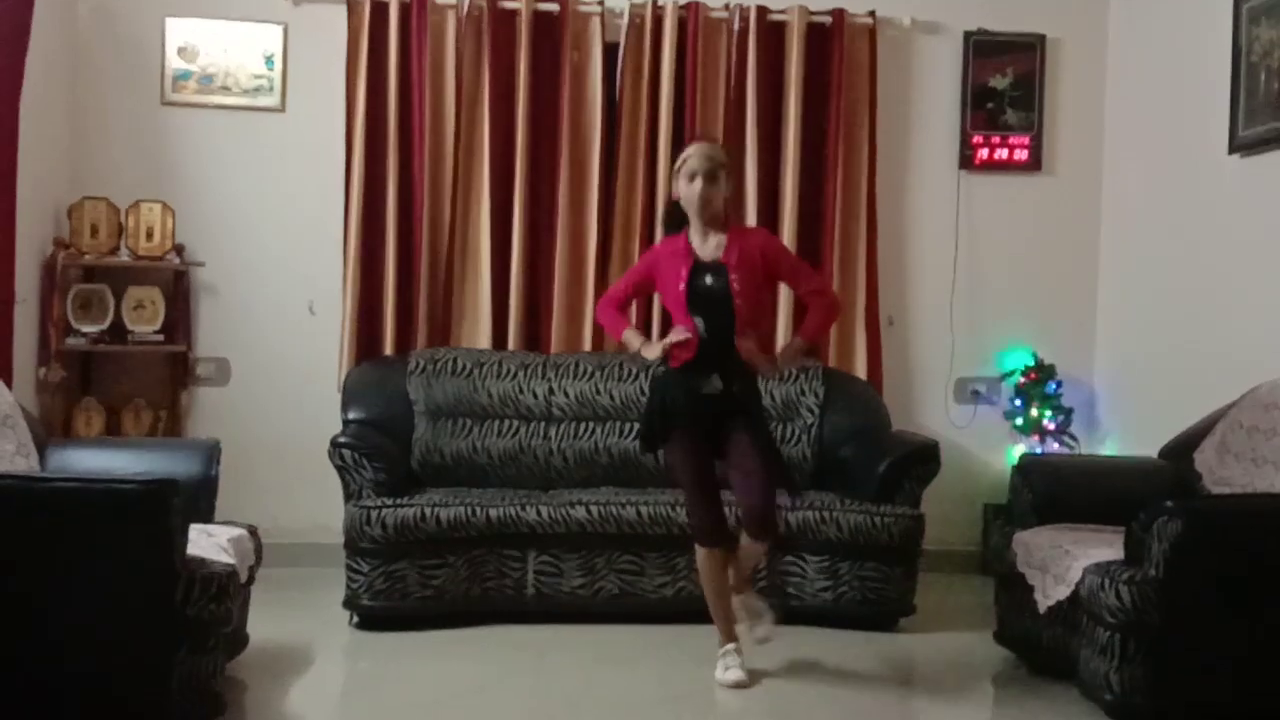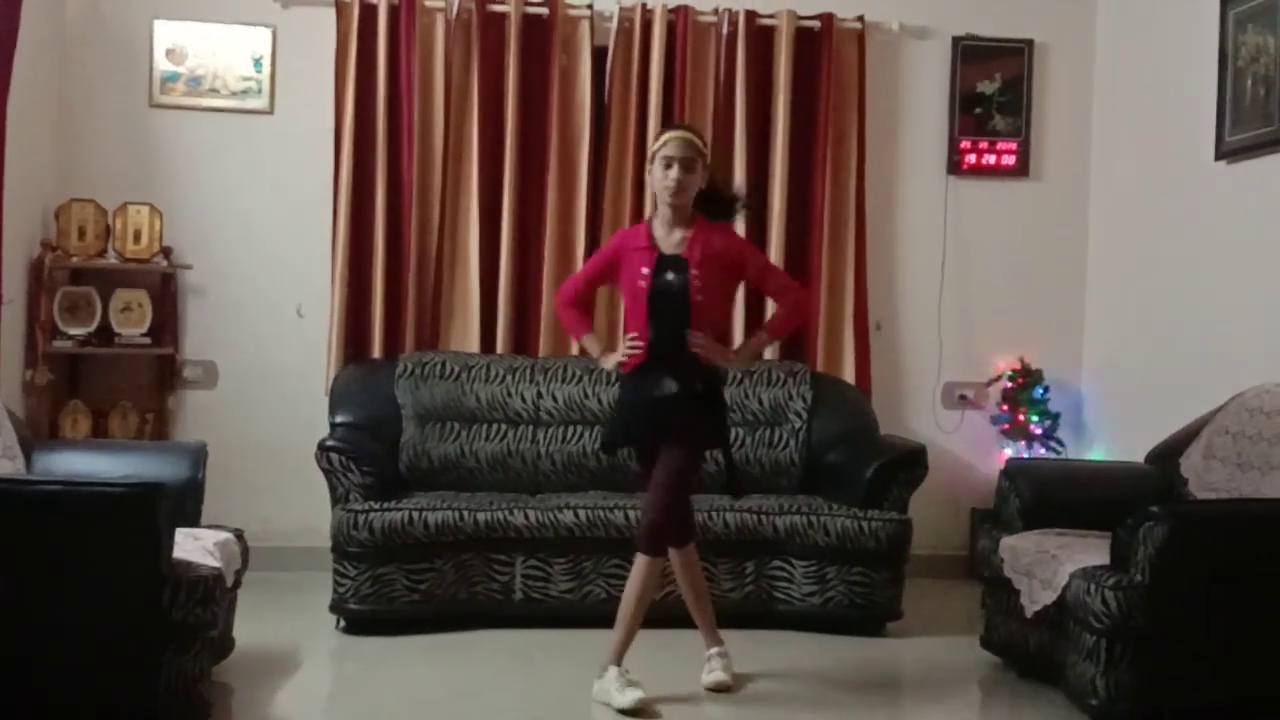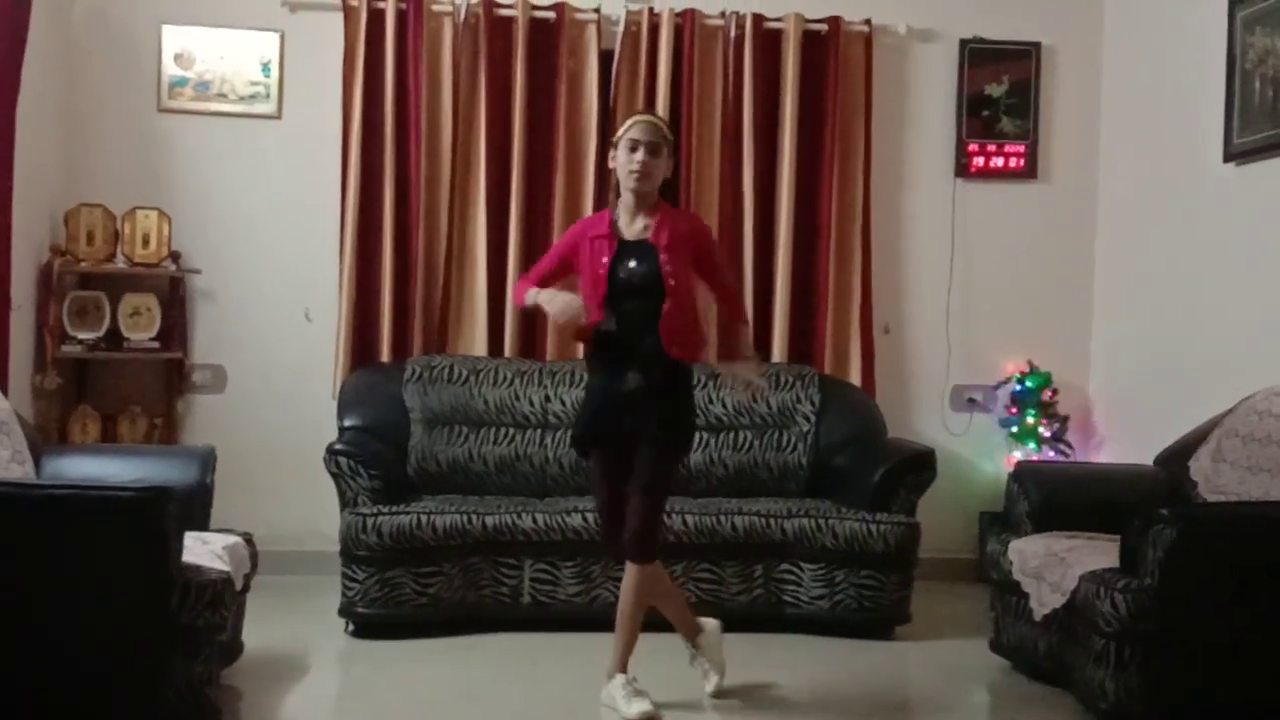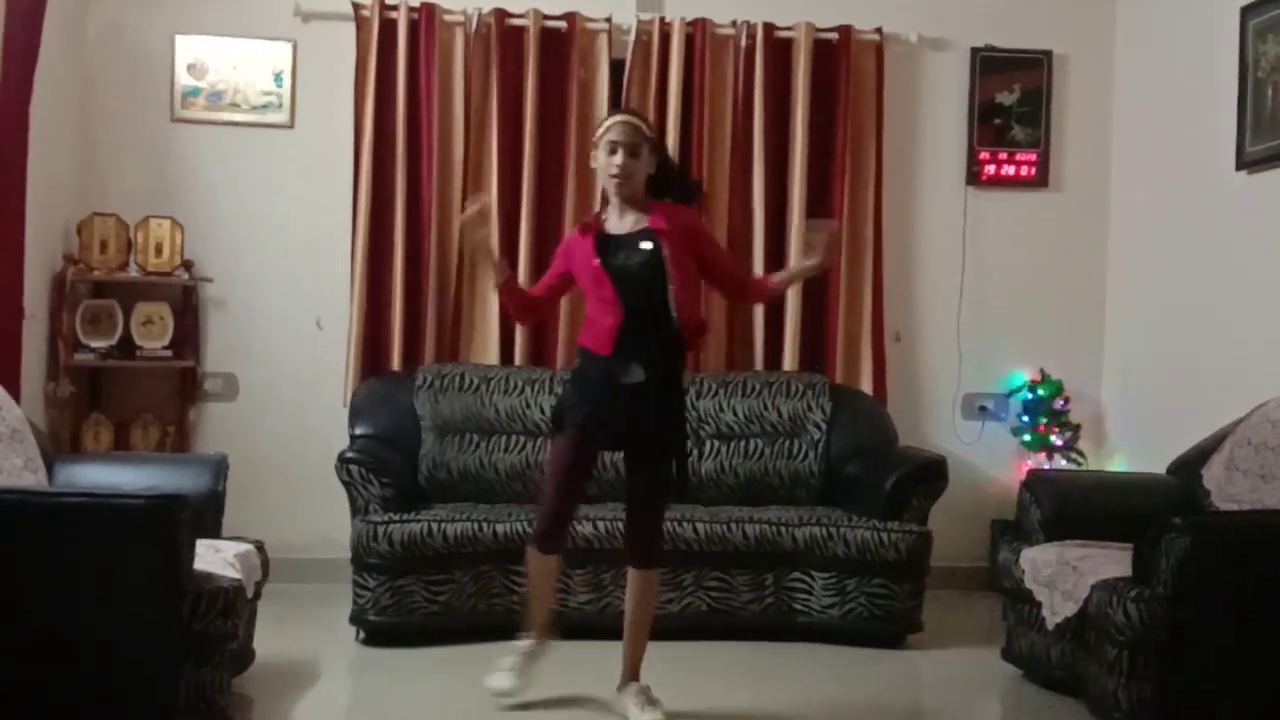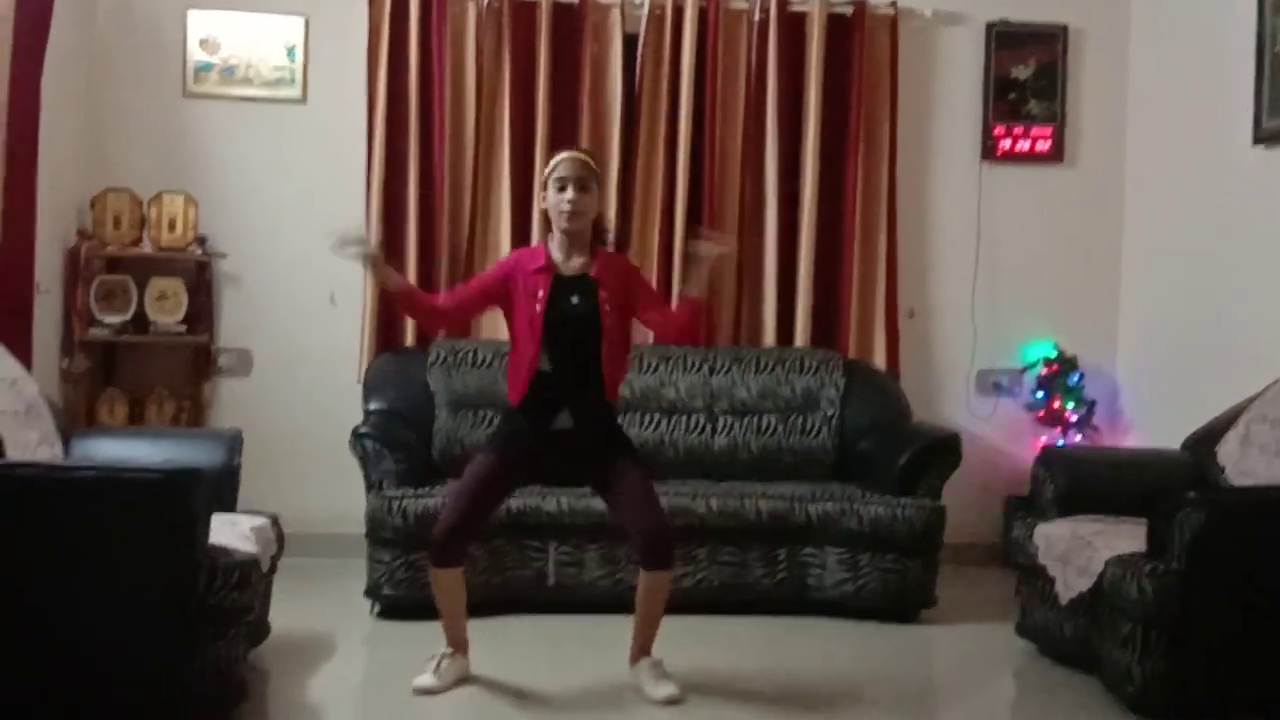
dt=0.5s
person 1, frame 1
left shoulder: (757, 246)
right shoulder: (663, 253)
left elbow: (823, 299)
right elbow: (609, 306)
left wrist: (782, 357)
right wrist: (645, 347)
left hip: (736, 394)
right hip: (681, 393)
left knee: (760, 514)
right knee: (706, 520)
left ankle: (741, 589)
right ankle: (727, 643)
person 1, frame 2
left shoulder: (723, 243)
right shoulder: (627, 244)
left elbow: (794, 299)
right elbow: (569, 299)
left wrist: (741, 354)
right wrist: (604, 356)
left hip: (695, 399)
right hip: (643, 395)
left knee: (653, 527)
right knee: (674, 527)
left ankle: (611, 668)
right ankle: (714, 645)
person 1, frame 3
left shoulder: (688, 231)
right shoulder: (585, 233)
left elbow: (728, 296)
right elbow: (528, 286)
left wrist: (740, 361)
right wrist: (554, 300)
left hip: (664, 392)
right hip: (606, 391)
left knee: (640, 533)
right knee: (620, 534)
right ankle: (696, 630)
person 1, frame 4
left shoulder: (679, 222)
right shoulder: (581, 240)
left elbow: (747, 291)
right elbow: (532, 310)
left wrist: (807, 267)
right wrist: (488, 255)
left hip: (657, 391)
right hip: (594, 386)
left knee: (643, 536)
right knee: (549, 521)
right ankle: (534, 638)
person 1, frame 5
left shoulder: (619, 274)
right shoulder: (516, 269)
left elbow: (677, 331)
right elbow: (438, 313)
left wrist: (700, 275)
right wrist: (386, 273)
left hip: (594, 430)
right hip: (526, 426)
left knee: (655, 535)
right knee: (447, 535)
left ankle: (643, 658)
right ankle: (456, 653)
